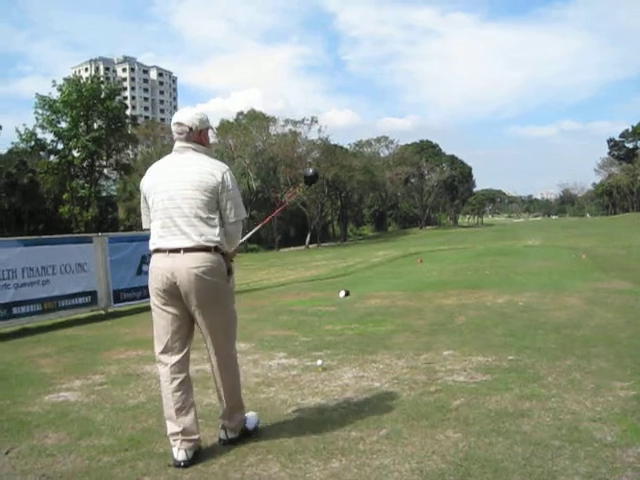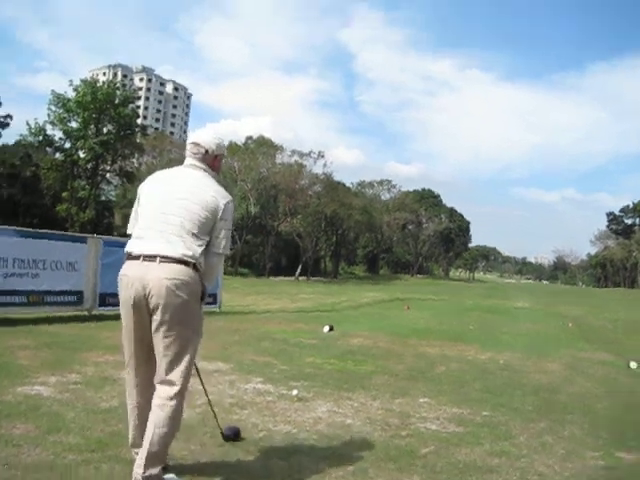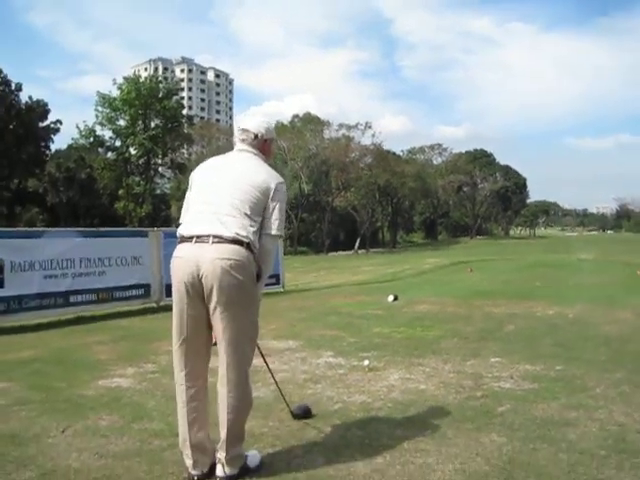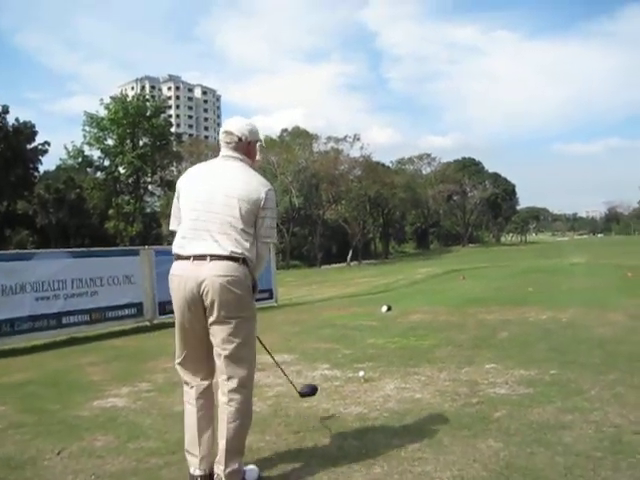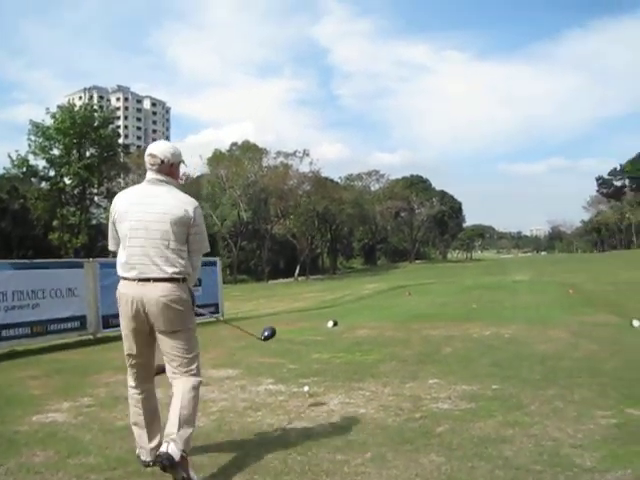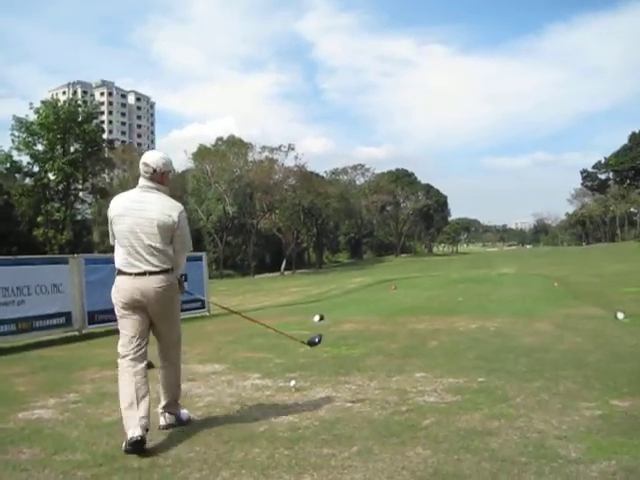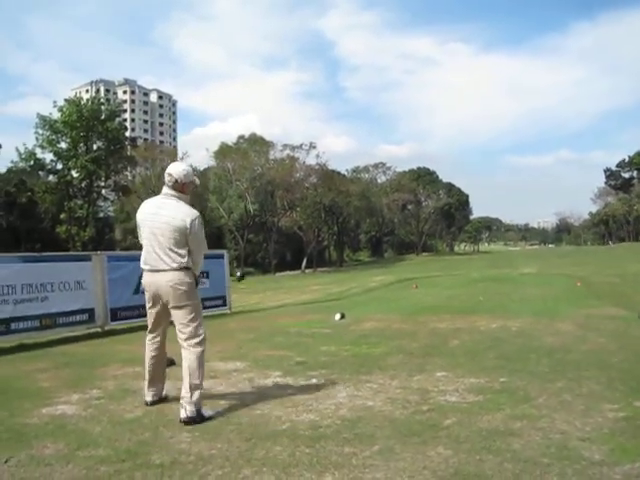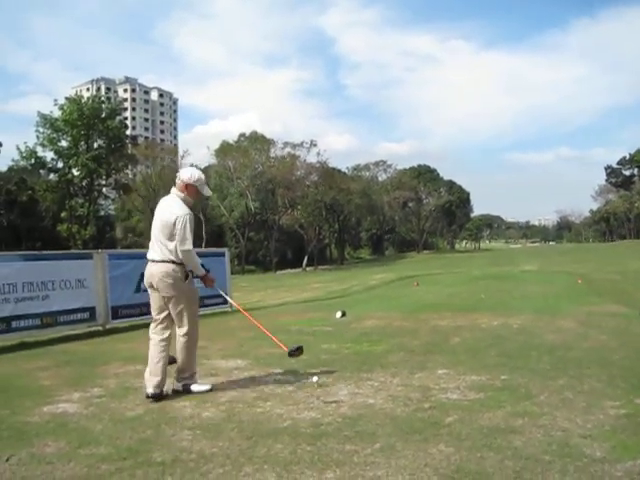
dt=0.5s
person 1, frame 1
left shoulder: (152, 174)
right shoulder: (217, 170)
left elbow: (150, 226)
right elbow: (233, 228)
right wrist: (223, 252)
left hip: (160, 265)
right hip: (203, 264)
left knee: (170, 357)
right knee: (222, 349)
left ankle: (183, 443)
right ankle: (234, 423)
person 1, frame 2
left shoulder: (152, 180)
right shoulder: (219, 197)
left elbow: (133, 234)
right elbow: (215, 258)
right wrist: (198, 289)
left hip: (132, 272)
right hip: (176, 278)
left knee: (139, 373)
right knee: (171, 381)
person 1, frame 3
left shoulder: (204, 167)
right shoulder: (271, 179)
right elbow: (269, 241)
right wrist: (256, 283)
left hip: (184, 255)
right hip: (230, 260)
left knee: (188, 366)
right knee: (233, 365)
person 1, frame 4
left shoulder: (190, 175)
right shoulder: (260, 186)
left elbow: (176, 229)
right elbow: (263, 247)
right wrist: (248, 282)
left hip: (182, 272)
right hip: (228, 275)
left knee: (194, 375)
right knee: (234, 378)
person 1, frame 5
left shoulder: (121, 200)
right shoulder: (187, 205)
left elbow: (116, 248)
right elbow: (196, 257)
left hip: (129, 290)
right hip: (169, 292)
left knee: (139, 374)
right knee: (184, 373)
left ankle: (148, 448)
right ankle: (173, 446)
person 1, frame 6
left shoulder: (117, 203)
right shoulder: (173, 209)
left elbow: (116, 242)
right elbow: (181, 254)
left hip: (126, 284)
right hip: (161, 283)
left knee: (131, 357)
right knee: (169, 352)
left ankle: (136, 428)
right ankle: (169, 413)
person 1, frame 7
left shoulder: (144, 208)
right shoulder: (189, 215)
left elbow: (144, 242)
right elbow: (197, 254)
right wrist: (193, 275)
left hip: (150, 277)
right hip: (177, 280)
left knee: (155, 336)
right knee: (192, 341)
left ankle: (153, 392)
right ankle: (190, 407)
person 1, frame 8
left shoulder: (164, 203)
right shoulder: (182, 212)
right elbow: (185, 251)
left wrist: (196, 268)
right wrist: (202, 273)
left hip: (153, 269)
right hip: (172, 272)
left knee: (159, 328)
right knee: (187, 328)
left ankle: (154, 386)
right ankle: (184, 380)
